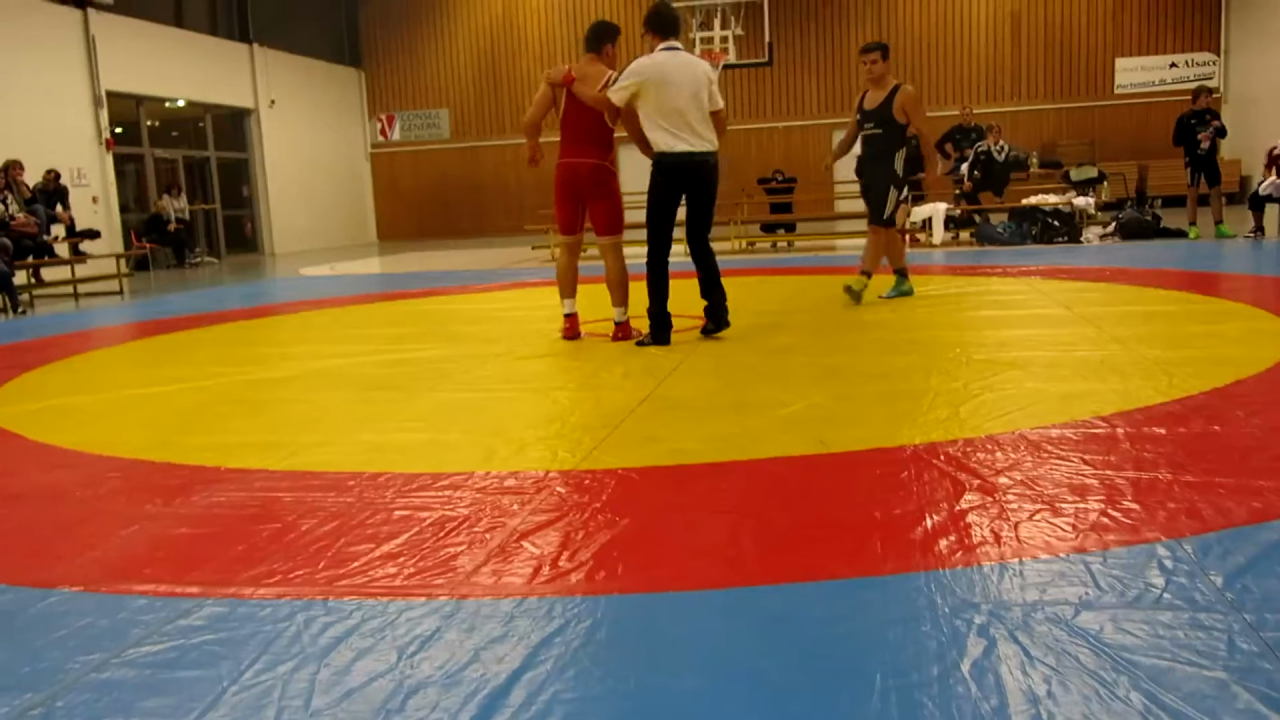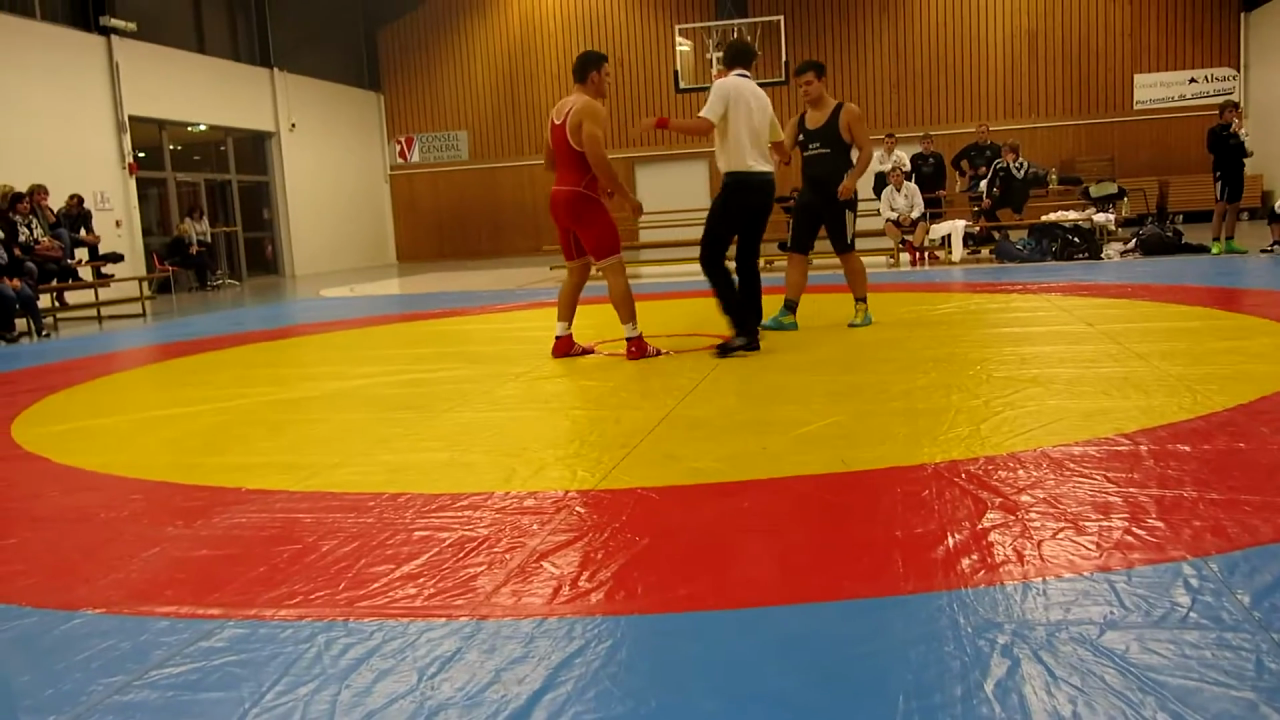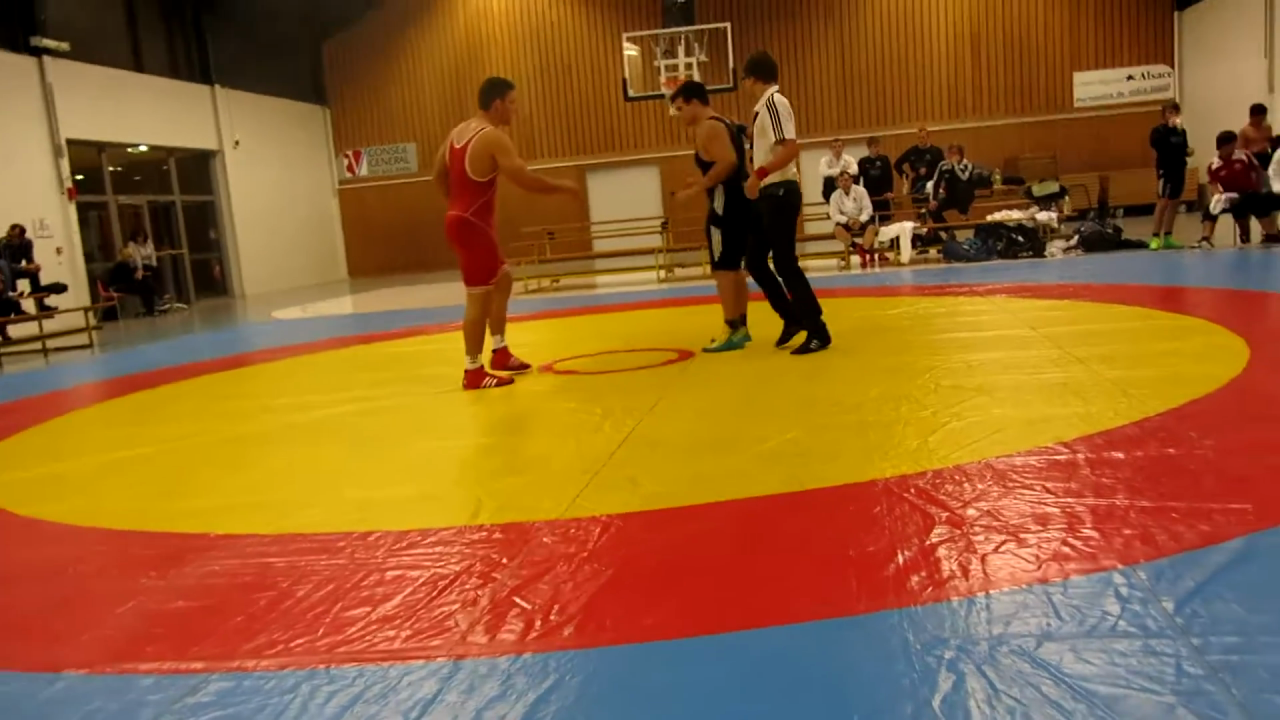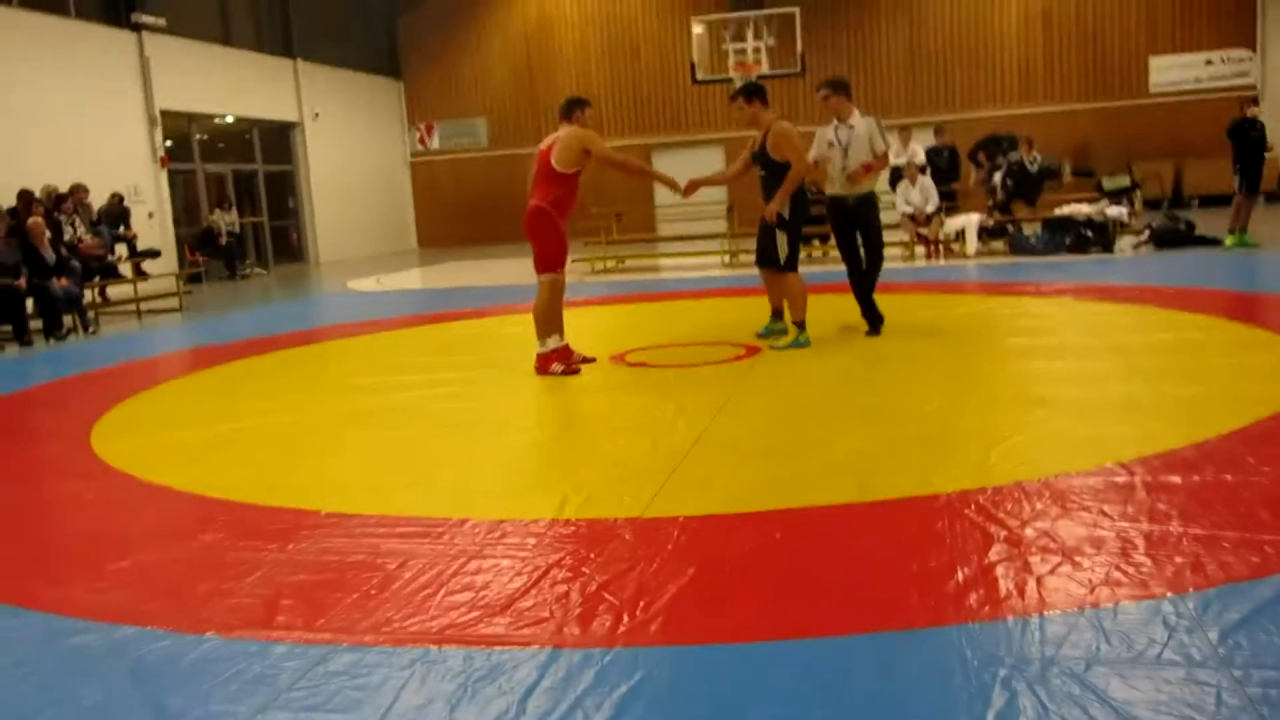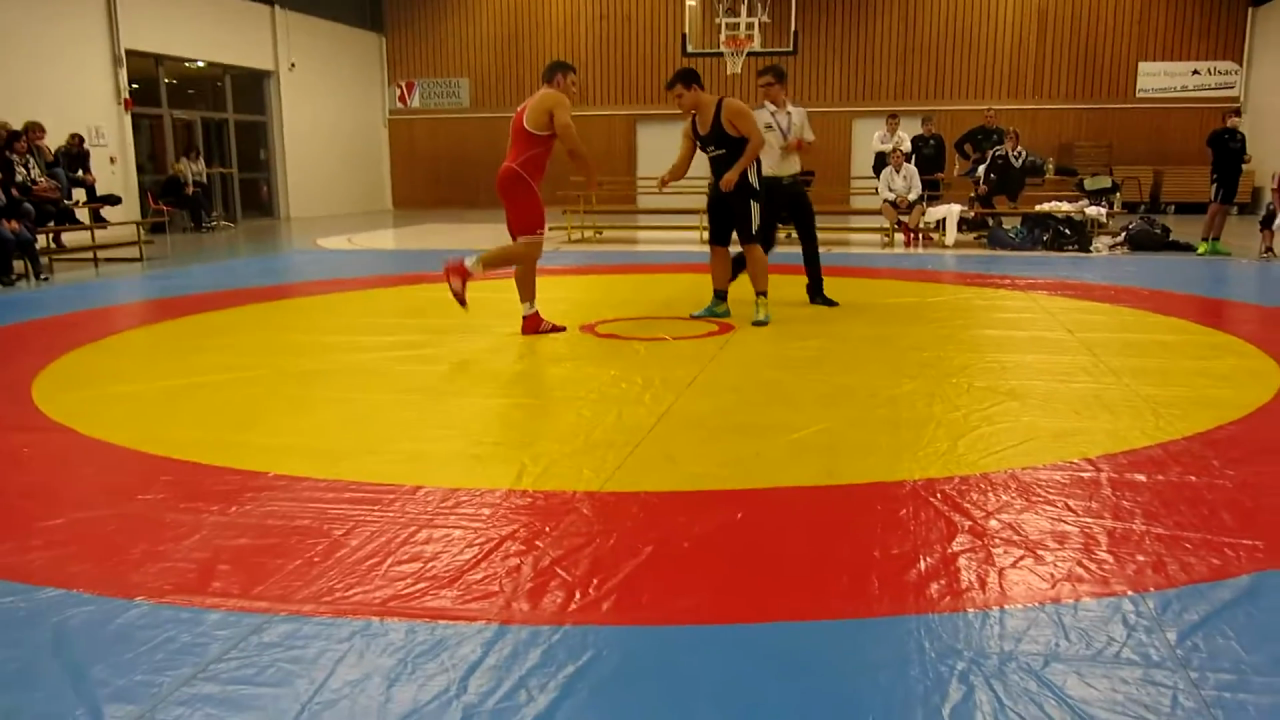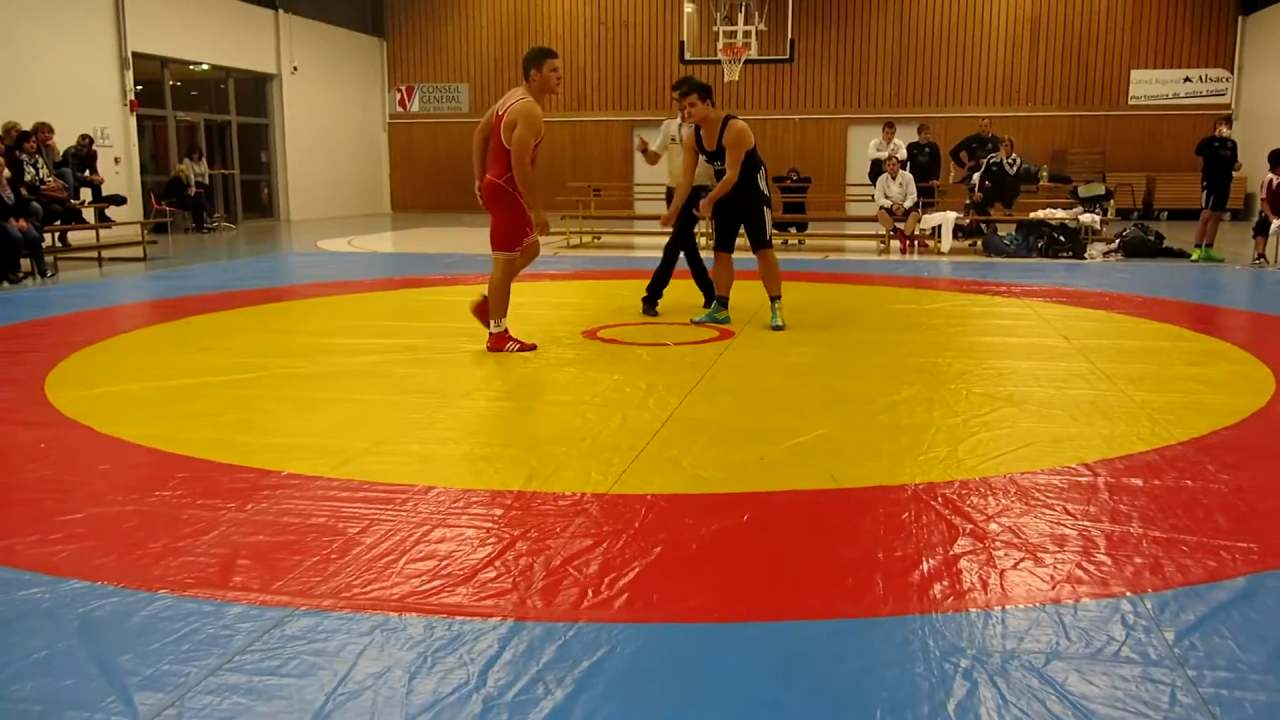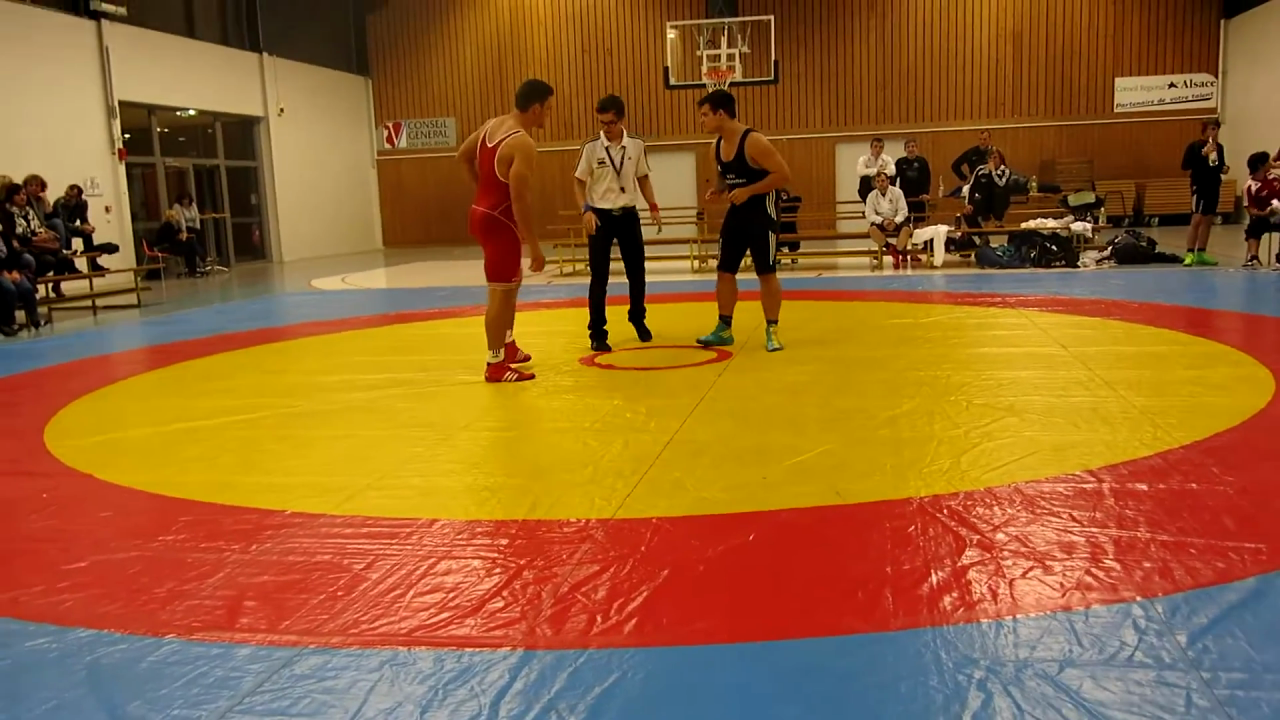
dt=0.7s
person 1, frame 1
right shoulder: (618, 83)
left elbow: (530, 123)
right elbow: (637, 134)
left wrist: (533, 149)
left hip: (566, 171)
right hip: (600, 173)
left knee: (568, 248)
right knee: (612, 250)
left ankle: (570, 319)
right ankle: (621, 325)
person 1, frame 2
left shoulder: (557, 110)
right shoulder: (591, 108)
right elbow: (597, 159)
right wrist: (628, 196)
left hip: (559, 197)
right hip: (583, 199)
left knee: (576, 271)
right knee: (614, 270)
left ankle: (563, 340)
right ankle: (635, 342)
person 1, frame 3
left shoulder: (458, 132)
right shoulder: (494, 138)
left elbow: (439, 176)
right elbow: (526, 181)
right wrist: (563, 187)
left hip: (460, 219)
right hip: (472, 225)
left knee: (502, 280)
right knee: (480, 298)
left ankle: (500, 352)
right ankle: (473, 371)
person 1, frame 4
left shoulder: (548, 142)
right shoulder: (581, 137)
left elbow: (532, 186)
right elbow: (623, 163)
right wrist: (660, 177)
left hip: (541, 215)
right hip: (546, 218)
left knee: (556, 286)
right knee: (549, 287)
left ankle: (560, 349)
right ankle: (545, 356)
person 1, frame 5
left shoulder: (529, 106)
right shoulder: (556, 101)
right elbow: (572, 145)
right wrist: (590, 176)
left hip: (518, 180)
right hip: (520, 182)
left knee: (528, 252)
right knee: (529, 250)
left ankle: (530, 319)
right ankle: (466, 267)
person 1, frame 6
left shoulder: (512, 97)
right shoulder: (530, 110)
left elbow: (480, 134)
right elbow: (520, 164)
left wrist: (480, 180)
right wrist: (537, 210)
left hip: (498, 186)
right hip: (506, 191)
left knee: (530, 248)
right knee: (506, 263)
left ankle: (488, 304)
right ankle: (497, 336)
person 1, frame 7
left shoulder: (492, 124)
right shoulder: (523, 145)
left elbow: (462, 158)
right elbow: (520, 199)
right wrist: (534, 246)
left hip: (482, 213)
right hip: (499, 221)
left knee: (511, 281)
right knee: (501, 293)
left ankle: (507, 346)
right ankle: (496, 366)
person 2, frame 1
left shoulder: (645, 67)
right shoulder: (702, 69)
left elbow: (604, 103)
right elbow: (721, 121)
left wrist: (568, 80)
left hip: (670, 164)
right hip: (707, 161)
left knee: (657, 248)
right knee: (698, 241)
left ankle: (660, 328)
right ankle: (717, 310)
person 2, frame 2
left shoulder: (724, 86)
right shoulder: (762, 95)
left elbow: (704, 127)
right elbow: (779, 145)
left wrist: (661, 122)
right wrist: (784, 158)
left hip: (739, 182)
right hip: (764, 183)
left knee: (711, 256)
right knee: (748, 260)
left ankle: (742, 327)
right ankle: (747, 333)
person 2, frame 3
left shoulder: (773, 103)
right shoulder: (765, 107)
left elbow: (789, 150)
left wrist: (759, 174)
left hip: (780, 192)
right hip: (767, 194)
left knee: (785, 263)
right knee: (755, 261)
left ankle: (817, 330)
right ankle: (794, 317)
person 2, frame 4
left shoulder: (868, 124)
right shoulder: (824, 133)
left elbow: (884, 159)
right elbow: (813, 164)
left wrist: (866, 168)
right wrist: (820, 169)
left hip: (865, 199)
right hip: (837, 202)
left knee: (874, 256)
right knee: (852, 262)
left ankle: (867, 300)
right ankle: (871, 316)
person 2, frame 5
left shoulder: (799, 114)
right shoulder: (754, 116)
left elbow: (809, 145)
left wrist: (798, 143)
left hip: (792, 182)
right hip: (766, 183)
left knee: (808, 236)
right knee: (766, 241)
left ankle: (816, 291)
right ankle: (725, 280)
person 2, frame 6
right shoulder: (669, 127)
right elbow: (653, 159)
right wrist: (644, 149)
left hip: (695, 192)
right hip: (674, 192)
left knee: (676, 243)
right knee: (687, 246)
left ankle: (651, 297)
right ankle: (710, 294)
person 2, frame 7
left shoulder: (636, 145)
right shoulder: (591, 147)
left elbow: (643, 179)
right elbow: (579, 183)
left wrist: (653, 208)
right wrist: (586, 210)
left hip: (628, 213)
right hip: (600, 215)
left knee: (636, 269)
right knee: (599, 275)
left ankle: (638, 319)
right ankle: (597, 333)
person 3, frame 1
left shoulder: (904, 95)
right shoulder: (862, 99)
left elbow: (922, 134)
right elbow: (851, 135)
left wrist: (931, 169)
right wrist: (834, 156)
left hip: (892, 169)
right hip: (868, 169)
left knee: (877, 226)
right knee: (887, 228)
left ankle: (861, 283)
right ankle: (902, 280)
person 3, frame 2
left shoulder: (848, 113)
right shoulder: (798, 121)
left elbow: (866, 151)
right elbow: (784, 150)
left wrist: (852, 179)
left hip: (838, 193)
right hip: (808, 193)
left knee: (846, 253)
right knee: (796, 253)
left ankle: (862, 307)
right ankle: (788, 314)
person 3, frame 3
left shoulder: (708, 128)
right shoulder: (725, 125)
left elbow: (729, 161)
left wrist: (699, 187)
right wrist: (700, 184)
left hip: (726, 203)
right hip: (740, 201)
left knee: (723, 269)
right knee: (733, 268)
left ankle: (733, 330)
right ankle: (740, 327)
person 3, frame 4
left shoulder: (781, 129)
right shoulder: (759, 138)
left elbow: (801, 166)
right elbow: (734, 172)
left wrist: (780, 198)
right wrist: (702, 182)
left hip: (787, 206)
right hip: (776, 207)
left knee: (786, 269)
right knee: (767, 265)
left ankle: (799, 331)
right ankle: (777, 321)
person 3, frame 5
left shoulder: (731, 108)
right shoulder: (690, 126)
left elbow: (757, 139)
right elbow: (682, 164)
left wrist: (735, 172)
right wrist: (669, 176)
left hip: (744, 181)
right hip: (720, 185)
left knee: (750, 243)
right knee: (717, 245)
left ankle: (761, 302)
right ankle: (719, 303)
person 3, frame 6
left shoulder: (735, 129)
right shoulder: (693, 138)
left elbow: (733, 175)
right elbow: (687, 180)
left wrist: (709, 201)
right wrist: (673, 210)
left hip: (752, 191)
right hip: (724, 194)
left knee: (763, 250)
right knee: (721, 252)
left ankle: (776, 307)
right ankle: (720, 308)
person 3, frame 7
left shoulder: (754, 142)
right shoulder: (717, 146)
left elbow: (783, 174)
left wrist: (747, 191)
right wrist: (718, 190)
left hip: (760, 214)
right hip: (735, 214)
left knee: (766, 274)
right knee: (724, 272)
left ankle: (772, 330)
right ankle: (724, 329)
